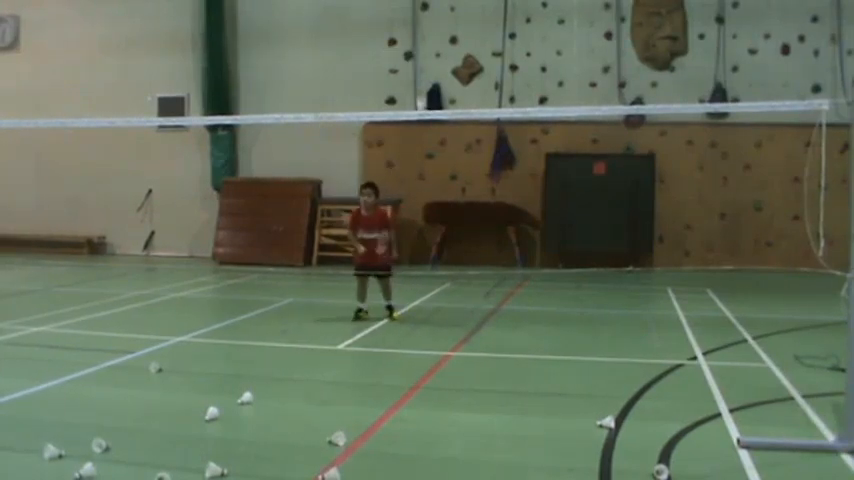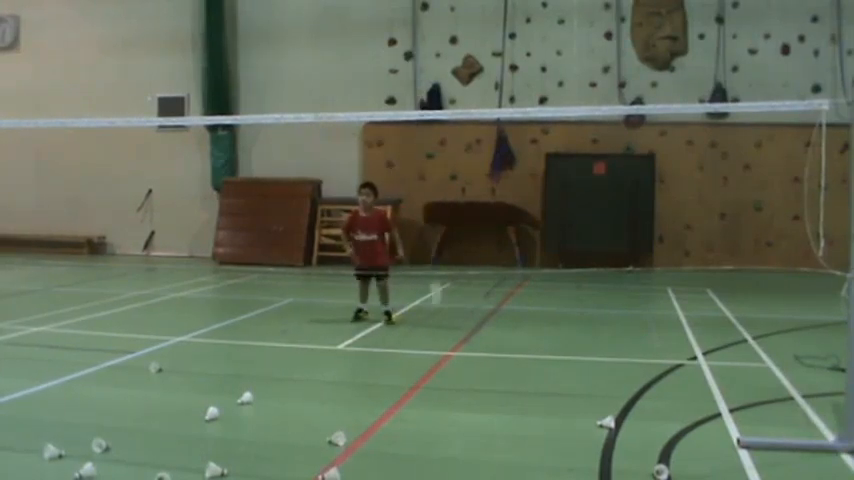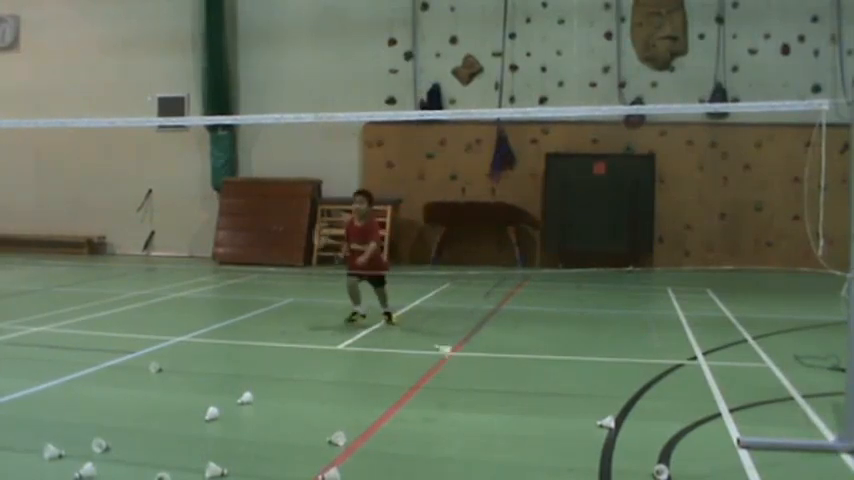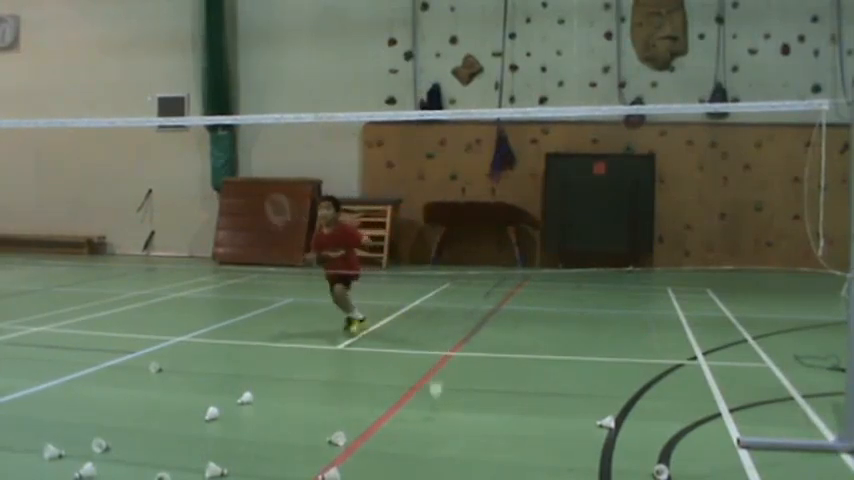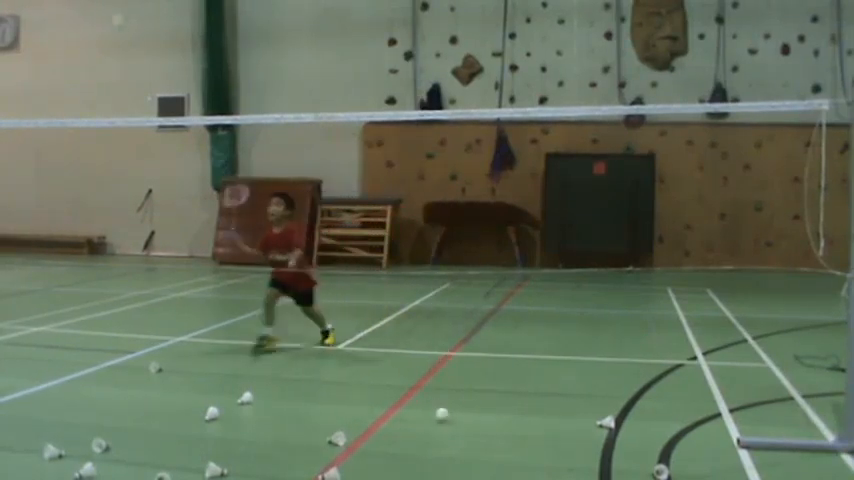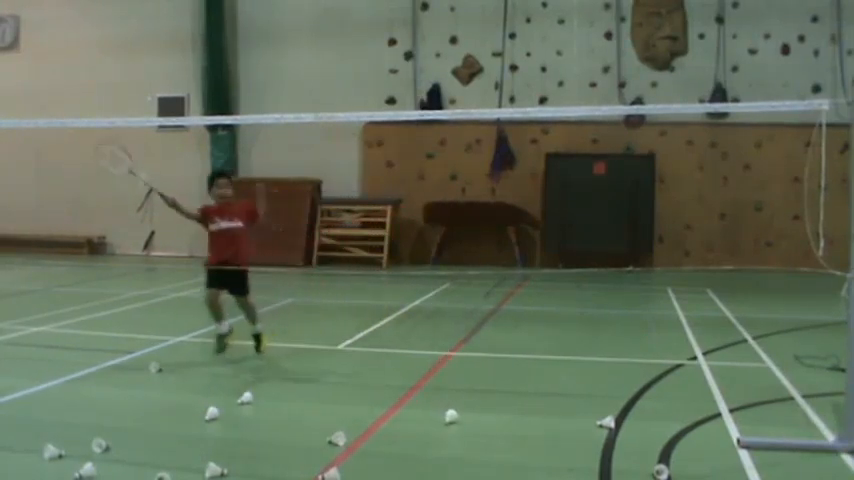
dt=0.3s
person 1, frame 1
left shoulder: (381, 214)
right shoulder: (356, 215)
left elbow: (390, 232)
right elbow: (351, 233)
left wrist: (393, 249)
right wrist: (358, 246)
left hip: (380, 255)
right hip: (362, 256)
left knee: (385, 282)
right knee: (361, 282)
left ankle: (389, 306)
right ankle: (362, 309)
person 1, frame 2
left shoulder: (380, 216)
right shoulder: (354, 216)
left elbow: (393, 231)
right elbow: (345, 232)
left wrist: (399, 249)
right wrist: (349, 247)
left hip: (379, 257)
right hip: (361, 258)
left knee: (382, 283)
right knee: (363, 283)
left ankle: (386, 311)
right ankle: (362, 309)
person 1, frame 3
left shoulder: (372, 224)
right shoulder: (350, 224)
left elbow: (374, 243)
right elbow: (347, 241)
left wrist: (365, 257)
right wrist: (345, 251)
left hip: (373, 263)
right hip: (355, 263)
left knee: (380, 289)
right knee: (351, 283)
left ankle: (386, 312)
right ankle: (358, 311)
person 1, frame 4
left shoulder: (344, 229)
right shoulder: (319, 233)
left elbow: (361, 239)
right elbow: (315, 253)
left wrist: (364, 240)
right wrist: (311, 257)
left hip: (348, 267)
right hip: (332, 270)
left knee: (339, 290)
right knee: (337, 296)
left ankle: (352, 318)
right ankle: (356, 316)
person 1, frame 5
left shoulder: (294, 230)
right shoulder: (269, 234)
left elbow: (298, 250)
right elbow: (260, 252)
left wrist: (294, 261)
right wrist: (243, 247)
left hip: (299, 275)
right hip: (280, 274)
left knee: (307, 308)
right knee: (269, 297)
left ankle: (327, 331)
right ankle: (267, 336)
person 1, frame 6
left shoulder: (243, 206)
right shoulder: (209, 210)
left elbow: (257, 216)
right elbow: (194, 215)
left wrist: (260, 197)
right wrist: (176, 206)
left hip: (237, 261)
right hip: (216, 262)
left knee: (242, 299)
right knee: (211, 297)
left ankle: (257, 331)
right ankle: (223, 329)
